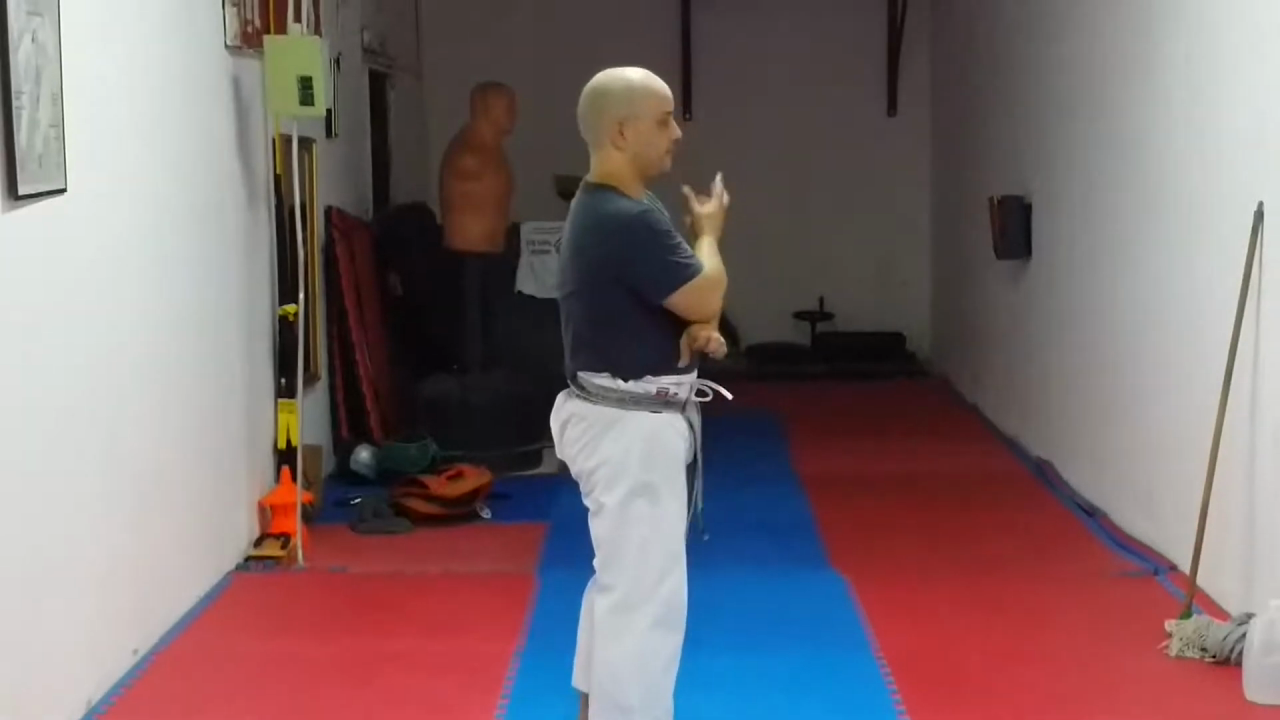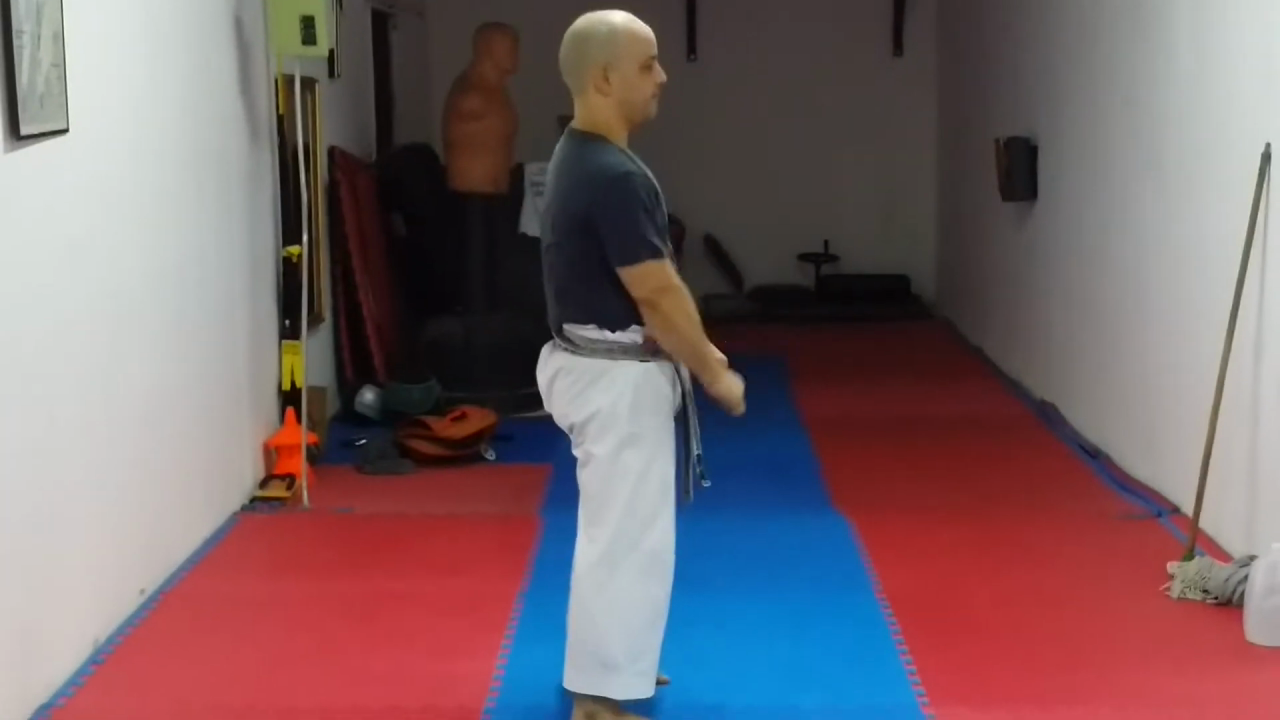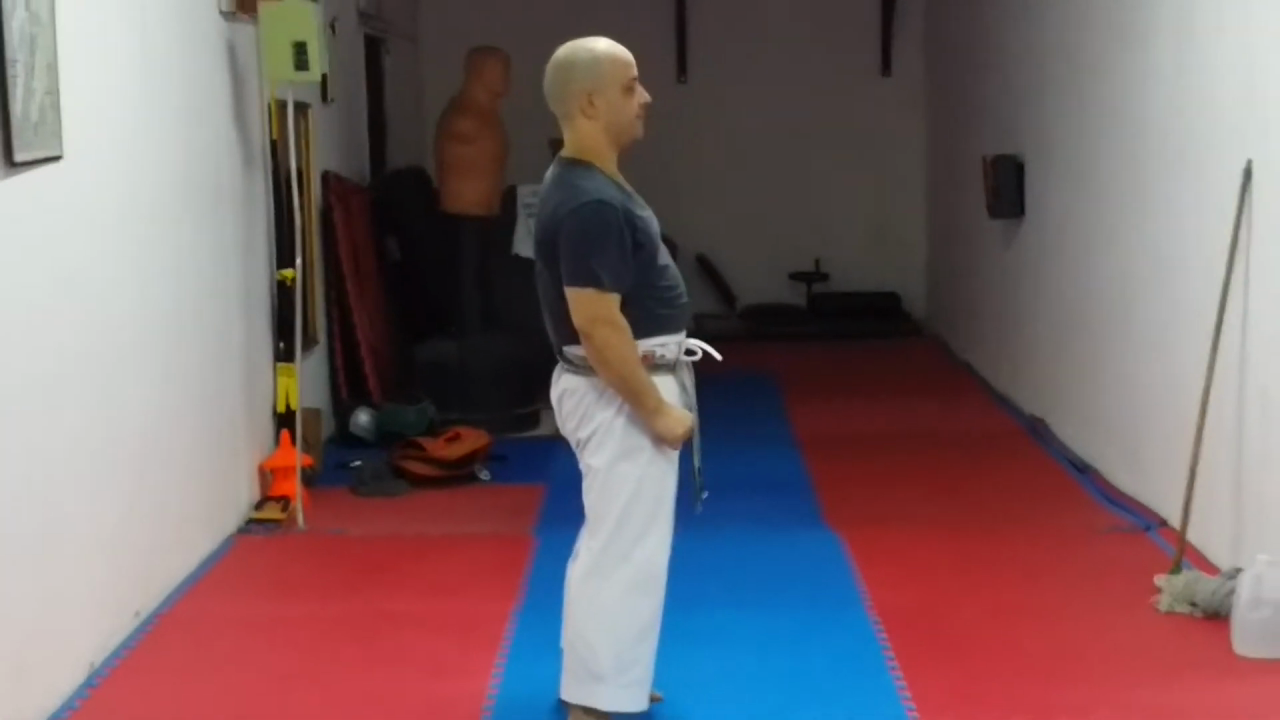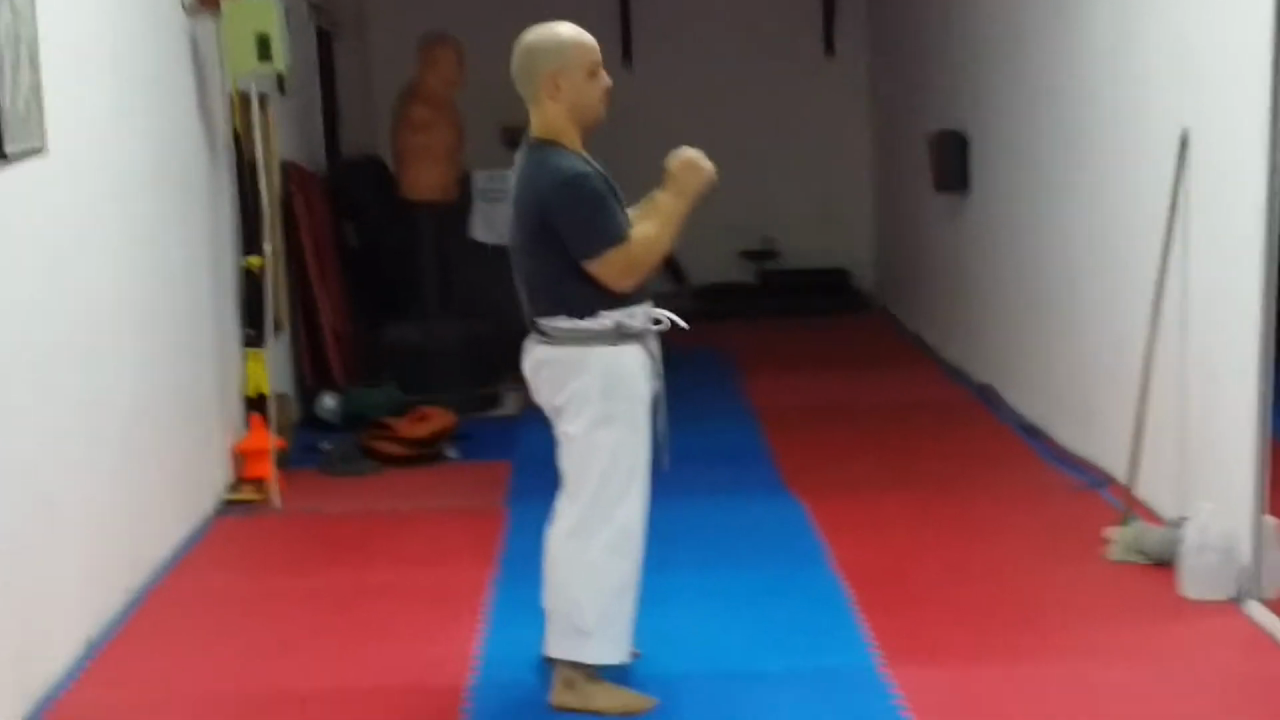
dt=1s
person 1, frame 1
left shoulder: (610, 210)
right shoulder: (624, 222)
left elbow: (684, 299)
right elbow: (705, 296)
left wrist: (702, 328)
right wrist: (710, 230)
left hip: (623, 418)
right hip: (631, 427)
left knee: (624, 573)
right knee: (645, 586)
person 1, frame 2
left shoulder: (587, 158)
right shoulder: (610, 175)
right elbow: (657, 294)
left wrist: (695, 353)
right wrist: (715, 373)
left hip: (604, 367)
right hip: (616, 376)
left knee: (617, 526)
right knee: (628, 536)
left ankle: (607, 660)
person 1, frame 3
left shoulder: (591, 185)
right shoulder: (588, 202)
right elbow: (597, 324)
right wrist: (657, 409)
left hip: (624, 388)
right hip: (621, 396)
left knee: (621, 542)
right knee: (623, 548)
person 1, frame 4
left shoulder: (550, 166)
right shoulder: (565, 177)
left elbow: (611, 241)
right elbow: (624, 269)
left wrist: (665, 197)
right wrist: (681, 200)
left hip: (586, 356)
right hip: (595, 362)
left knee: (589, 503)
right knee: (605, 510)
left ankle: (577, 639)
person 2, frame 1
left shoulder: (493, 150)
right shoulder: (467, 153)
left hip: (488, 257)
right hip: (469, 260)
left knee: (485, 332)
right knee: (472, 332)
person 2, frame 2
left shoulder: (496, 90)
right shoulder: (470, 94)
left hip: (493, 200)
right hip: (472, 204)
left knee: (492, 275)
right knee: (476, 276)
person 2, frame 3
left shoulder: (488, 113)
right shoulder: (462, 117)
left hip: (486, 221)
right hip: (464, 225)
left knee: (484, 298)
right knee: (468, 296)
person 2, frame 4
left shoulder: (442, 101)
right shoulder: (417, 103)
left hip: (443, 204)
right hip: (424, 207)
left knee: (442, 286)
right knee: (430, 287)
